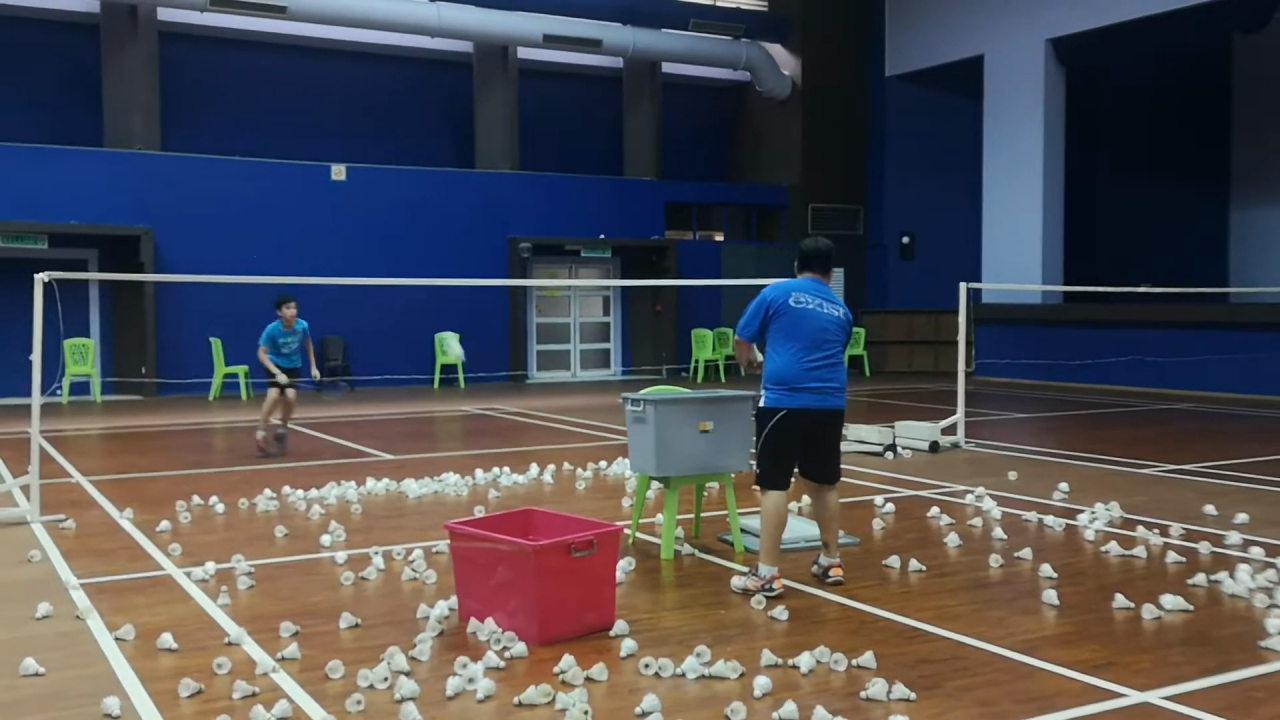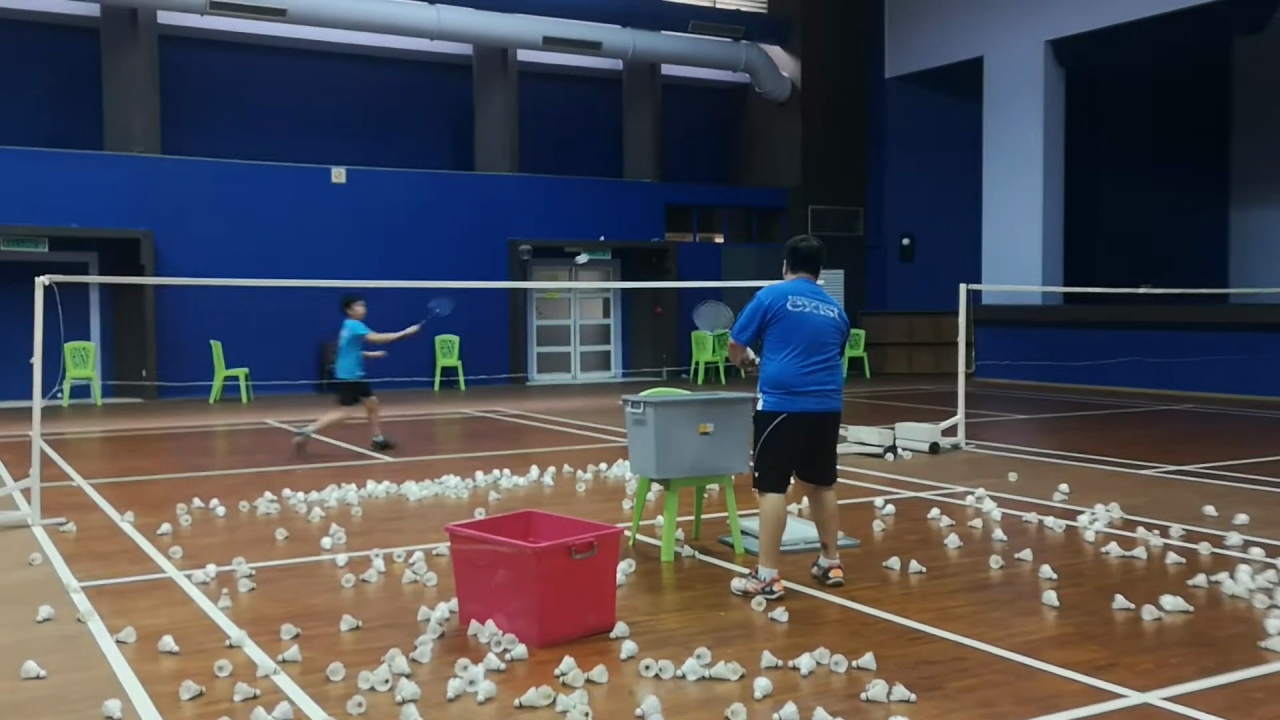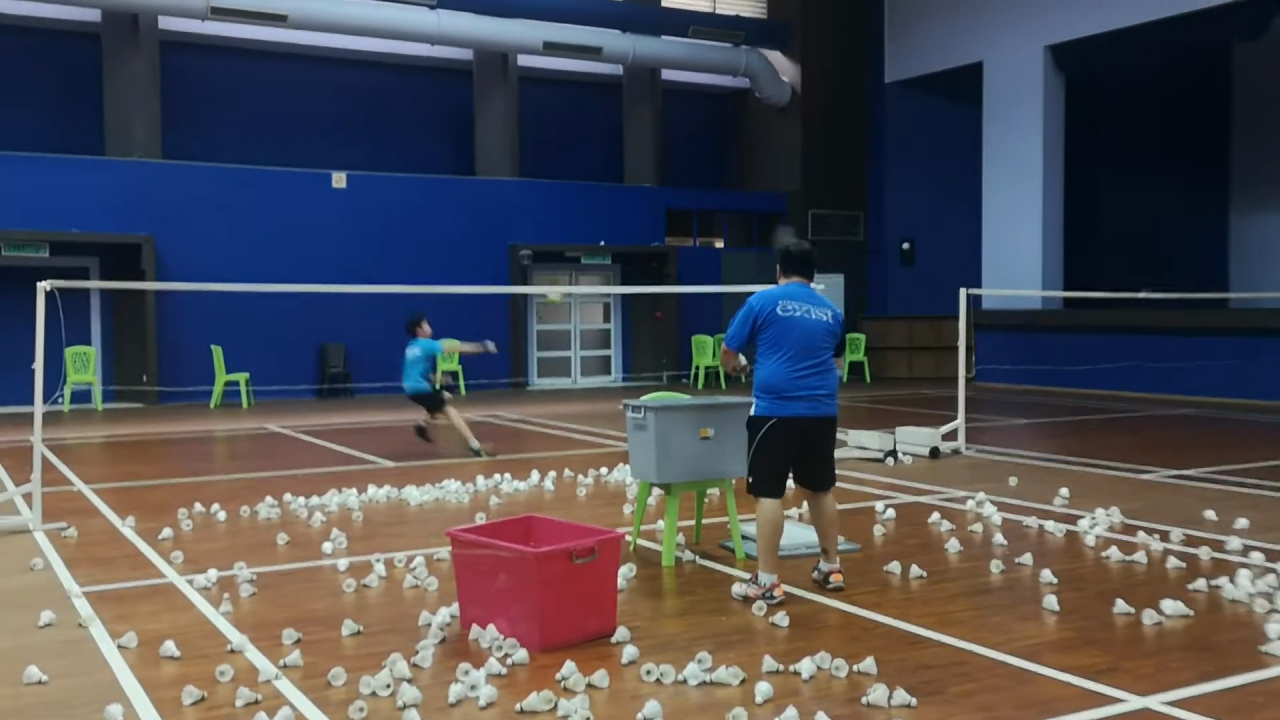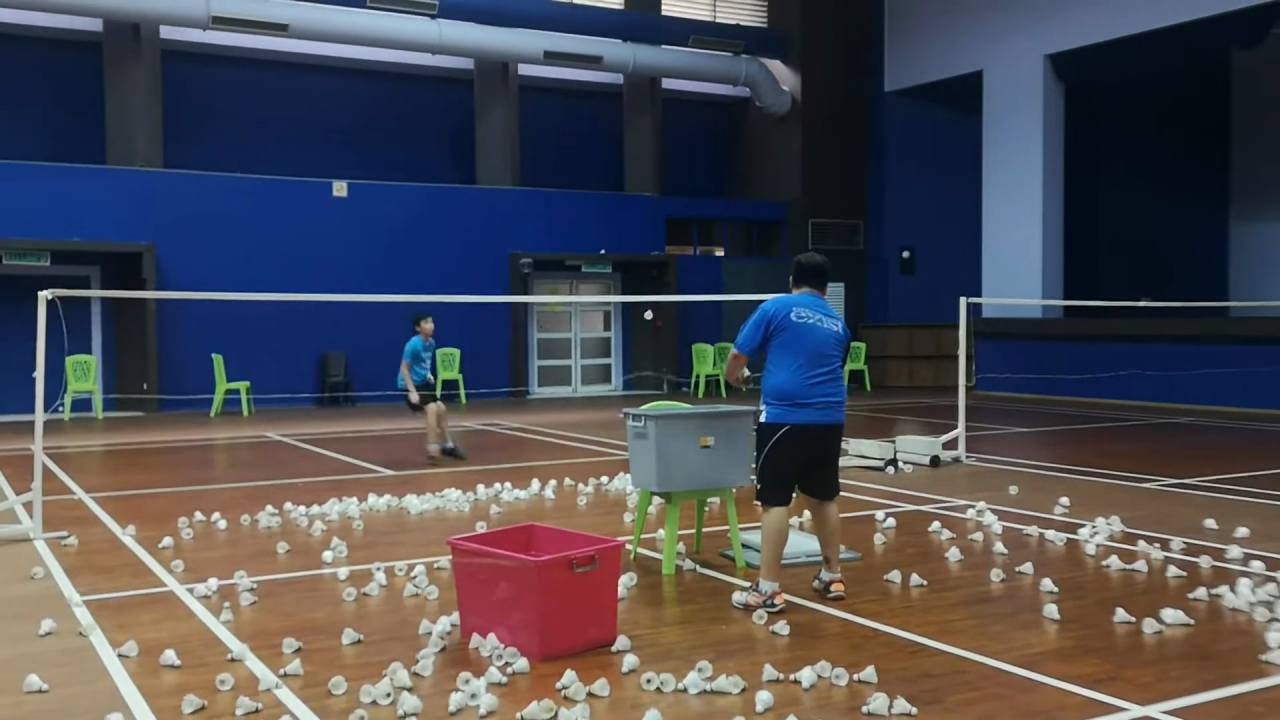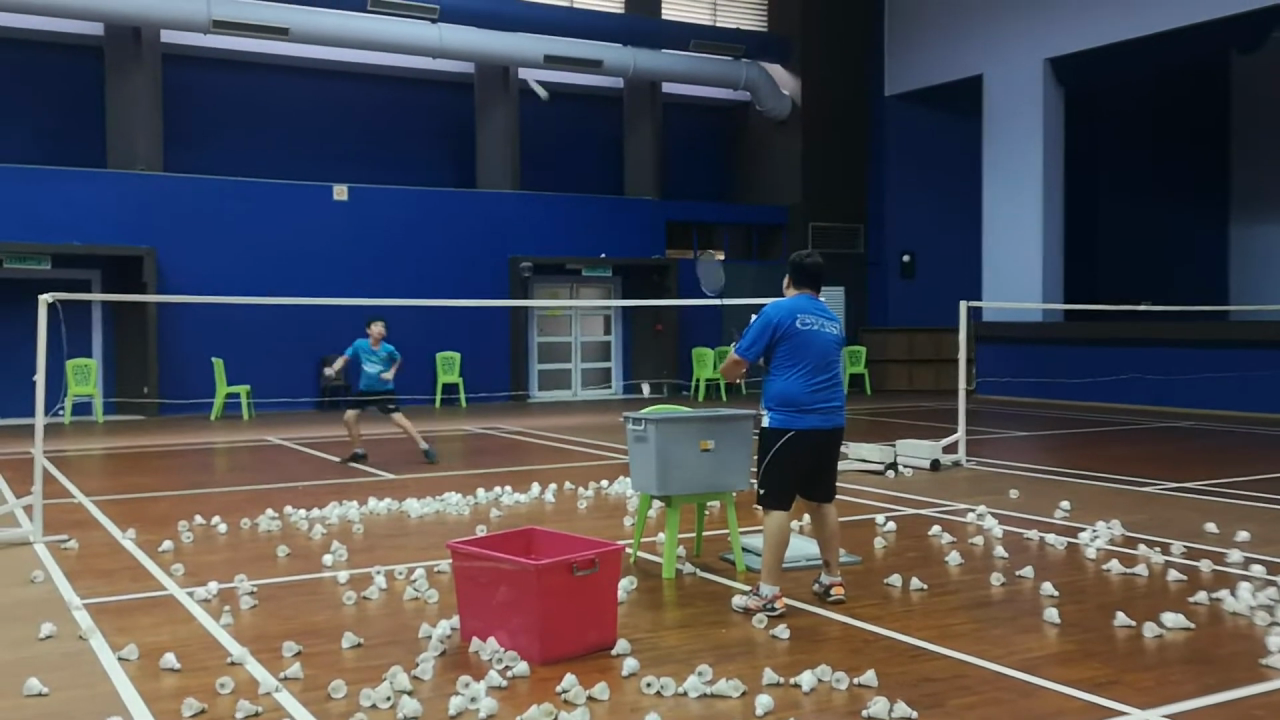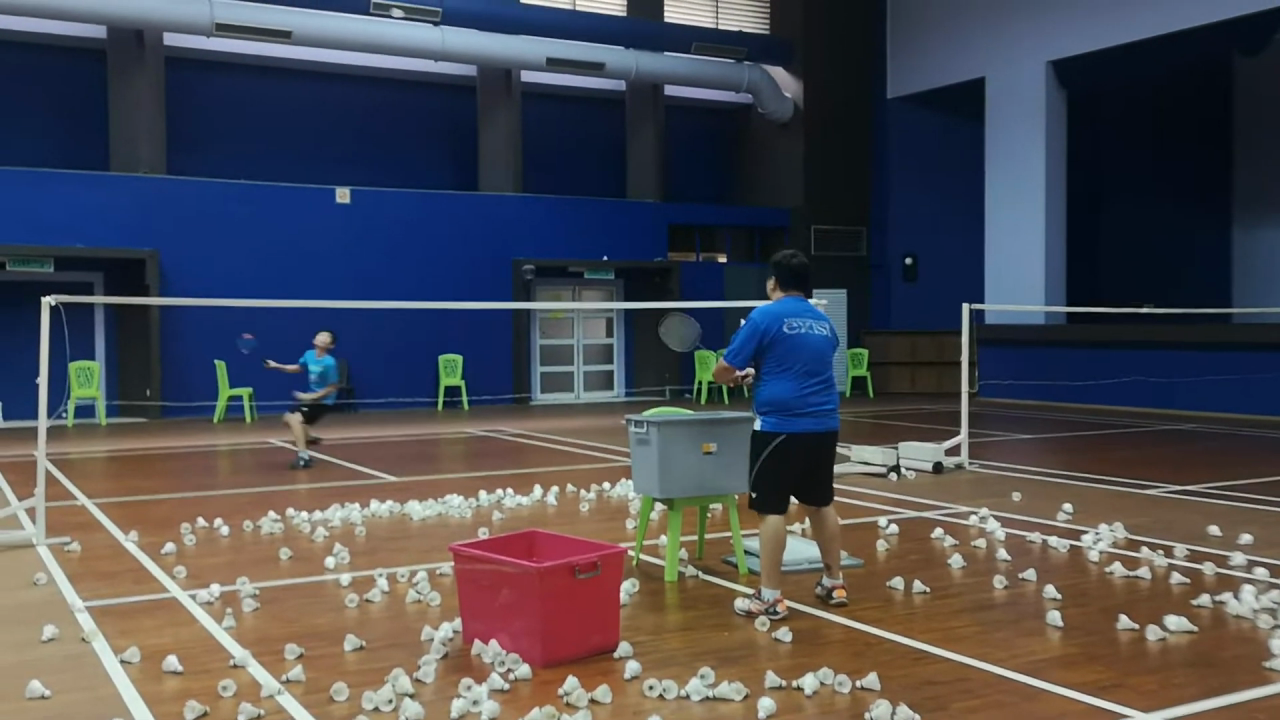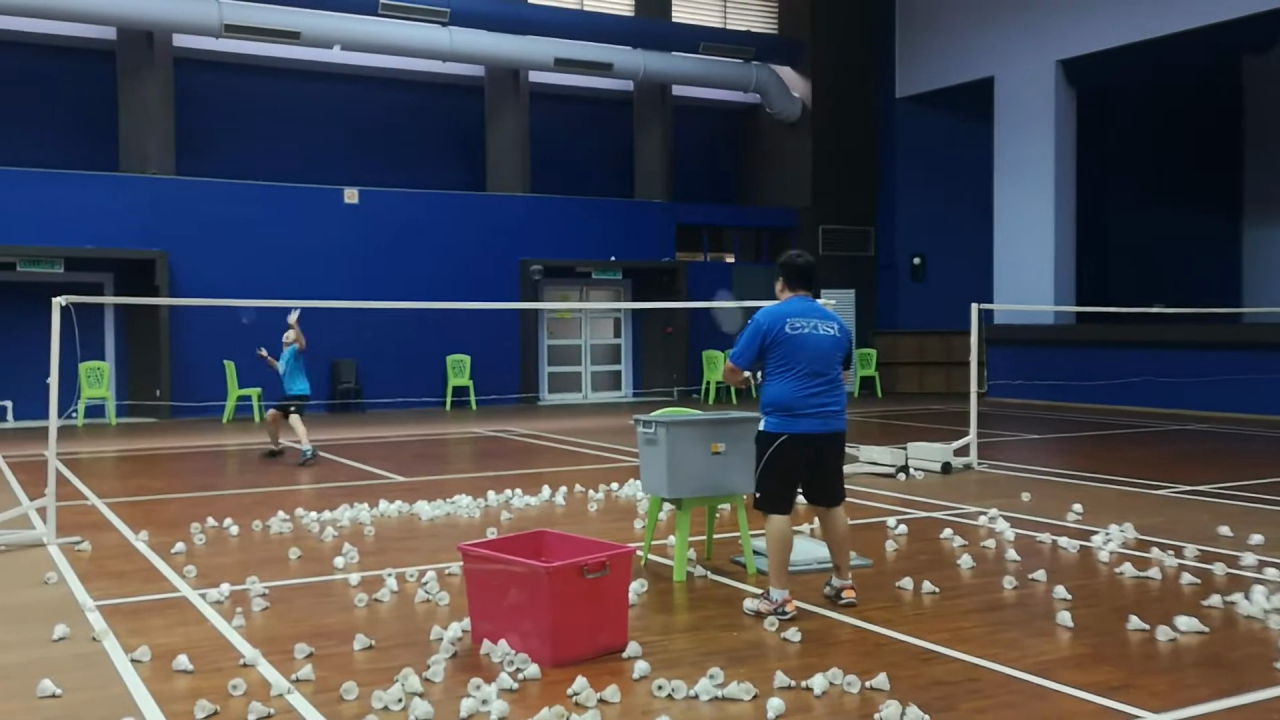
dt=0.3s
person 1, frame 1
left shoulder: (776, 293)
right shoulder: (841, 310)
left elbow: (741, 342)
left wrist: (752, 363)
left hip: (784, 402)
right hip: (829, 405)
left knee: (774, 486)
right knee: (824, 483)
left ankle: (767, 574)
right ankle: (831, 562)
person 1, frame 2
left shoulder: (771, 295)
right shoulder: (835, 309)
left elbow: (735, 346)
left wrist: (745, 360)
left hip: (782, 405)
right hip: (827, 406)
left knee: (772, 488)
right knee: (821, 485)
left ankle: (767, 576)
right ankle: (831, 563)
person 1, frame 3
left shoulder: (763, 301)
right shoulder: (831, 312)
left elbow: (728, 351)
left wrist: (737, 367)
left hip: (776, 410)
right hip: (822, 412)
left knee: (768, 493)
right knee: (820, 490)
left ankle: (767, 582)
right ankle: (831, 568)
person 1, frame 4
left shoulder: (775, 308)
right shoulder: (838, 324)
left elbow: (737, 355)
left wrist: (734, 377)
left hip: (785, 418)
right hip: (829, 419)
left knee: (775, 501)
right knee: (823, 498)
left ankle: (768, 589)
right ankle: (832, 576)
person 1, frame 5
left shoulder: (777, 312)
right shoulder: (834, 323)
left elbow: (737, 362)
left wrist: (728, 374)
left hip: (788, 422)
right hip: (829, 423)
left knee: (776, 505)
right knee: (822, 501)
left ankle: (768, 593)
right ankle: (832, 580)
person 1, frame 6
left shoulder: (764, 317)
right shoulder: (824, 323)
left elbow: (724, 371)
left wrist: (731, 378)
left hip: (780, 427)
right hip: (824, 426)
left knee: (771, 509)
right knee: (821, 504)
left ankle: (770, 597)
right ankle: (834, 583)
person 1, frame 7
left shoulder: (769, 318)
right shoulder: (836, 324)
left elbow: (732, 370)
left wrist: (742, 380)
left hip: (784, 427)
right hip: (831, 428)
left knee: (777, 510)
right knee: (831, 505)
left ankle: (778, 597)
right ankle: (843, 584)
